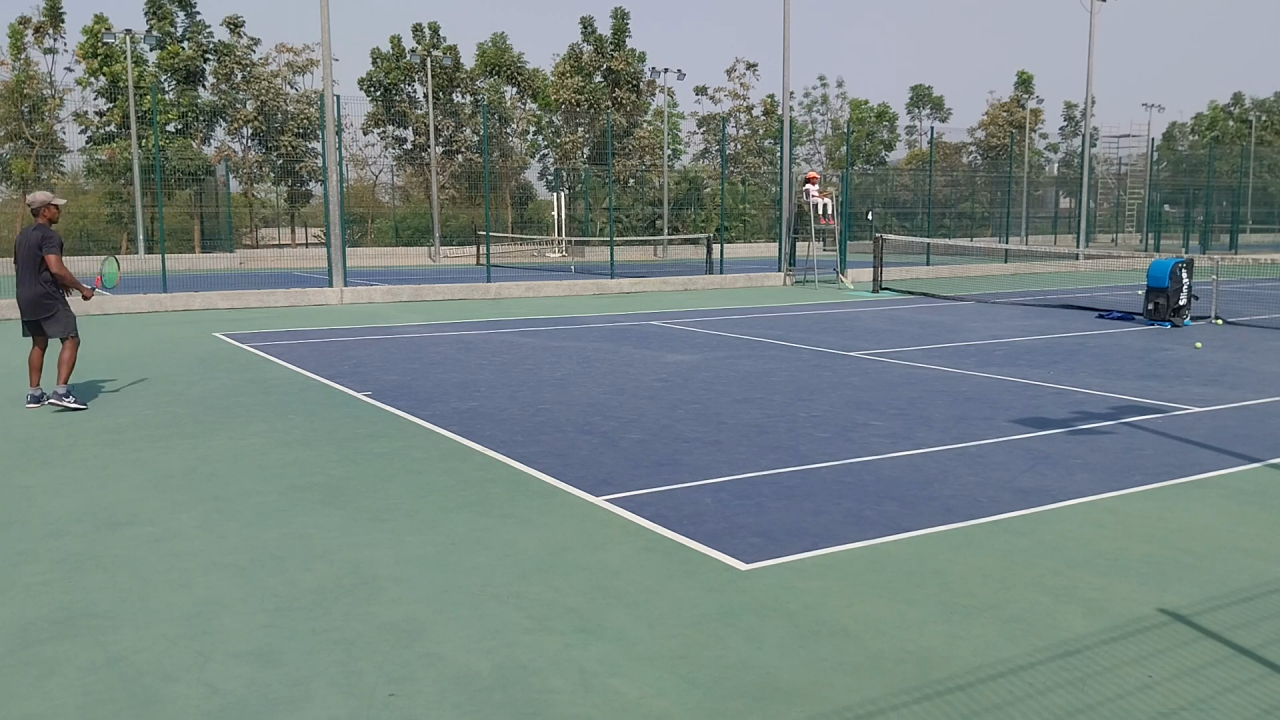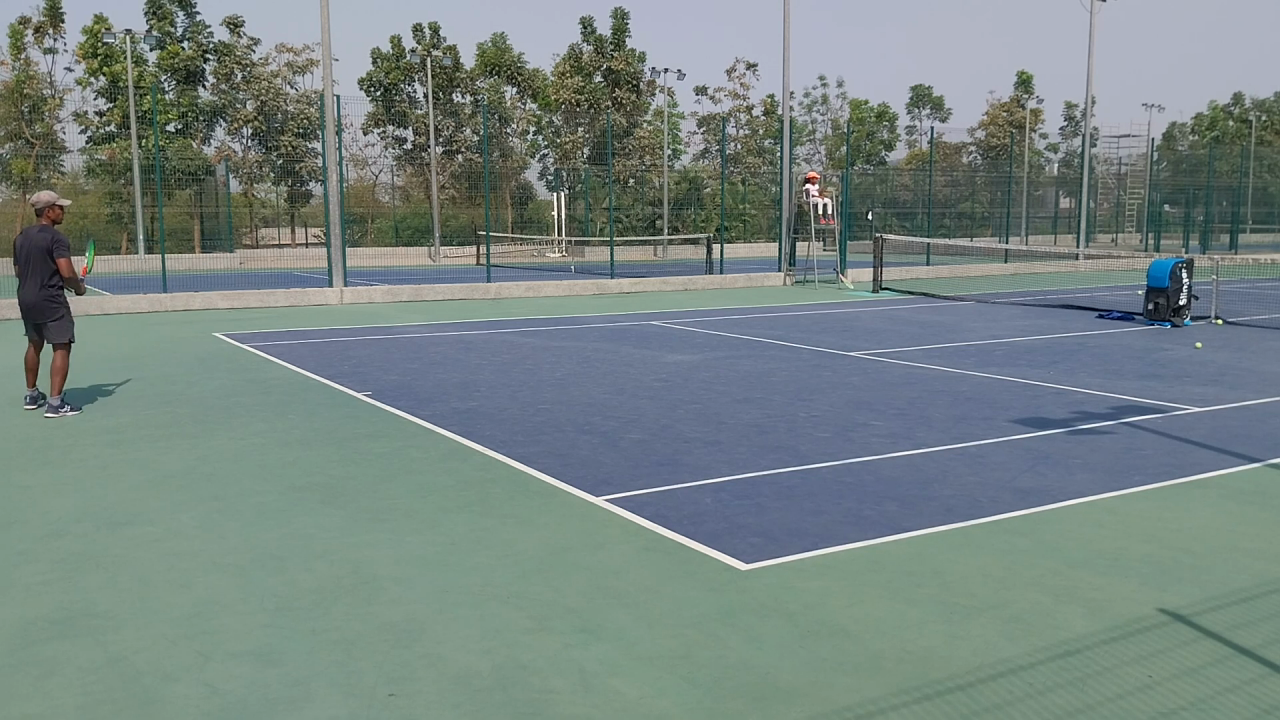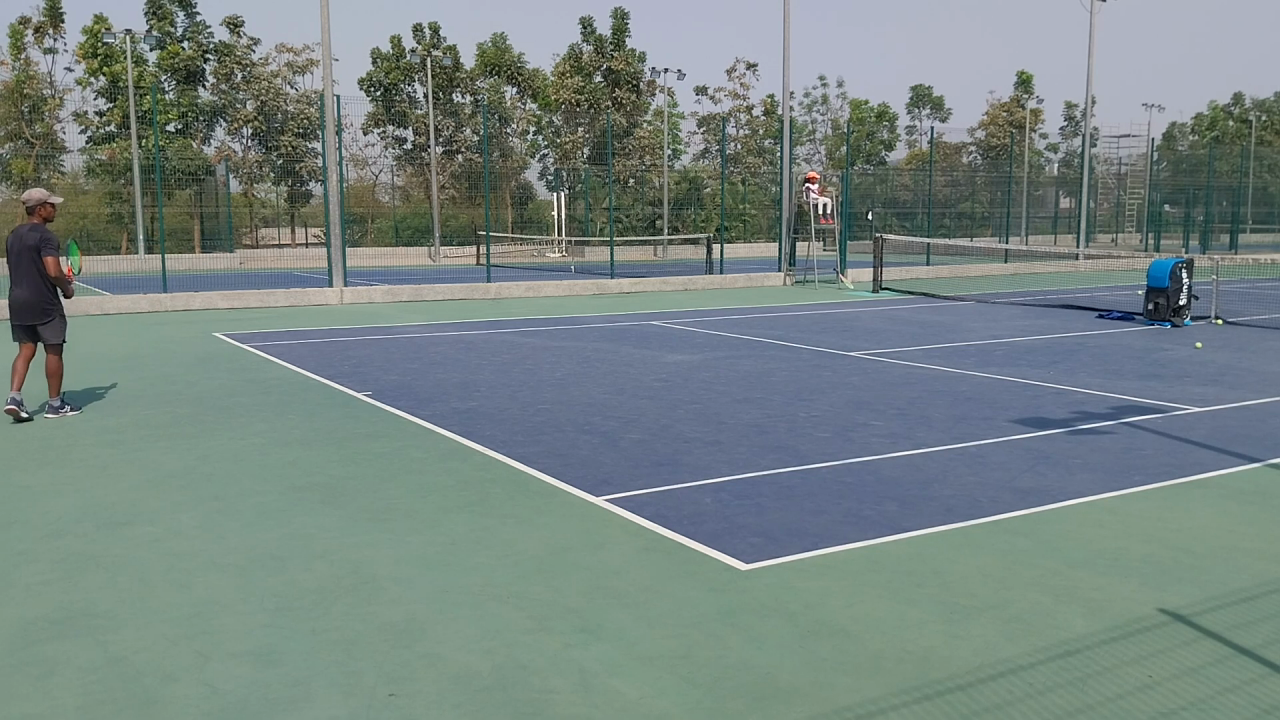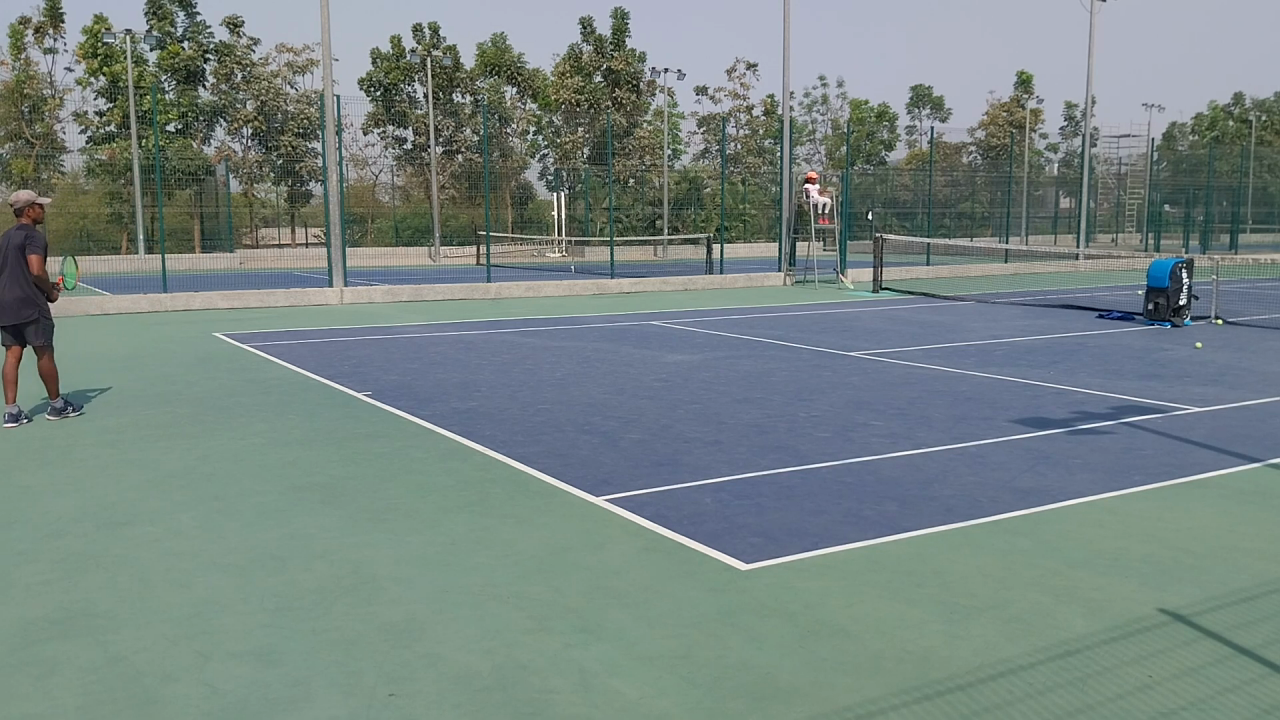
dt=0.3s
person 1, frame 1
left shoulder: (23, 236)
right shoulder: (49, 236)
right elbow: (57, 269)
right wrist: (82, 288)
left hip: (26, 298)
right hip: (48, 299)
left knee: (38, 344)
right knee: (71, 340)
left ankle: (35, 394)
right ankle: (61, 392)
person 1, frame 2
left shoulder: (21, 237)
right shoulder: (55, 238)
left elbow: (18, 271)
right elbow: (68, 273)
right wrist: (79, 286)
left hip: (27, 301)
right hip: (51, 302)
left knee: (34, 345)
right knee: (61, 349)
left ankle: (31, 394)
right ankle: (56, 403)
person 1, frame 3
left shoulder: (13, 236)
right shoulder: (45, 236)
right elbow: (54, 272)
left wrist: (59, 280)
right wrist: (66, 288)
left hip: (18, 301)
right hip: (44, 302)
left knee: (26, 350)
right knee: (54, 351)
left ankle: (14, 397)
right ankle: (55, 404)
person 1, frame 4
right shoulder: (33, 235)
right elbow: (37, 271)
left wrist: (44, 287)
right wrist: (51, 291)
right hip: (29, 304)
right knee: (44, 353)
right ankle: (57, 403)
